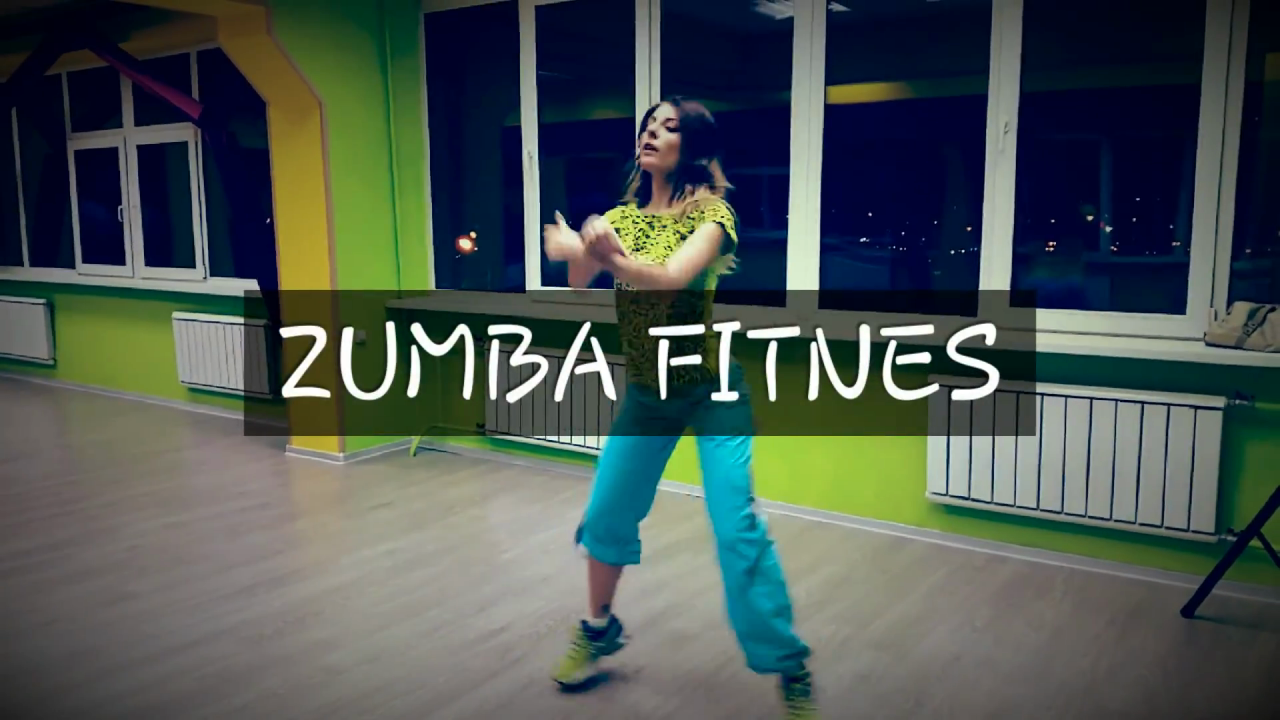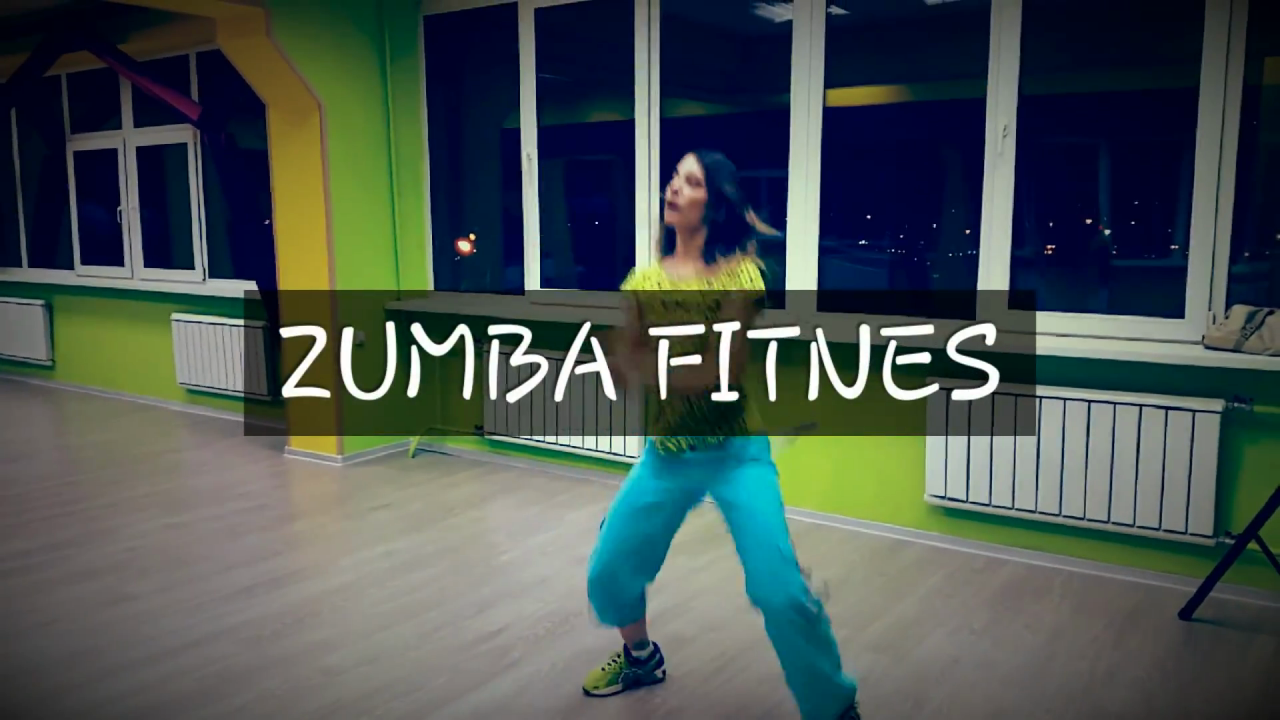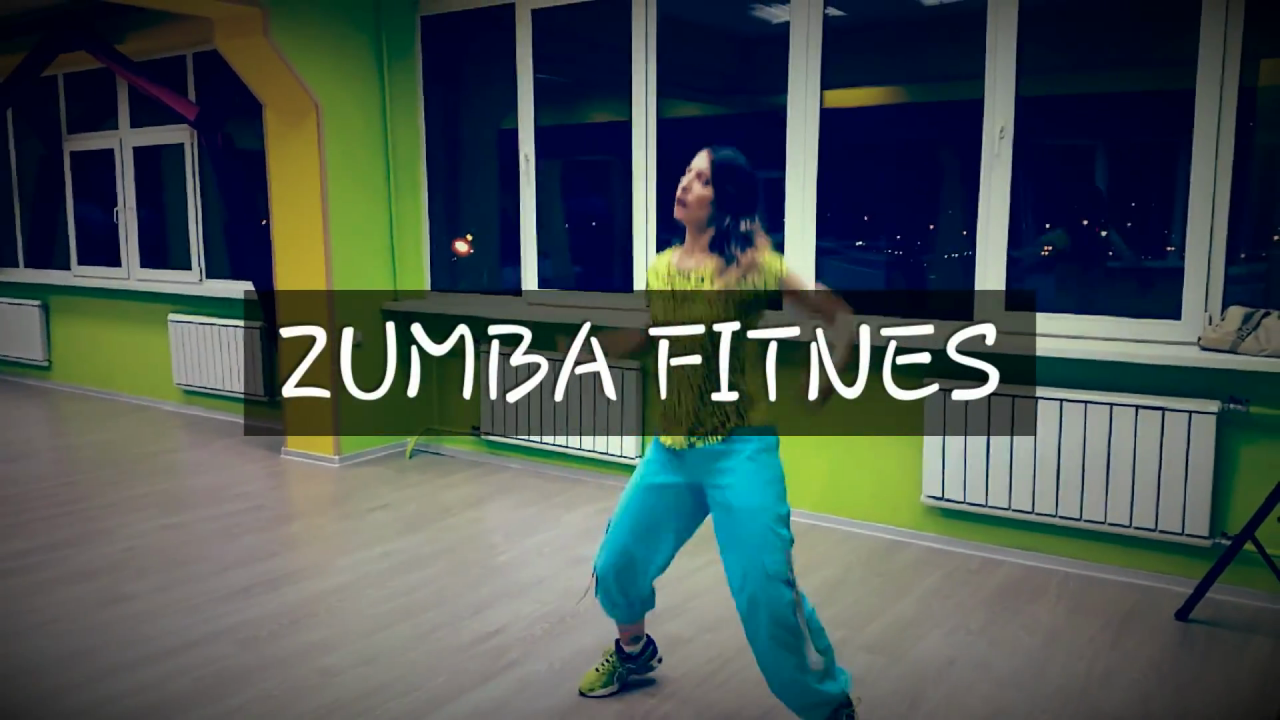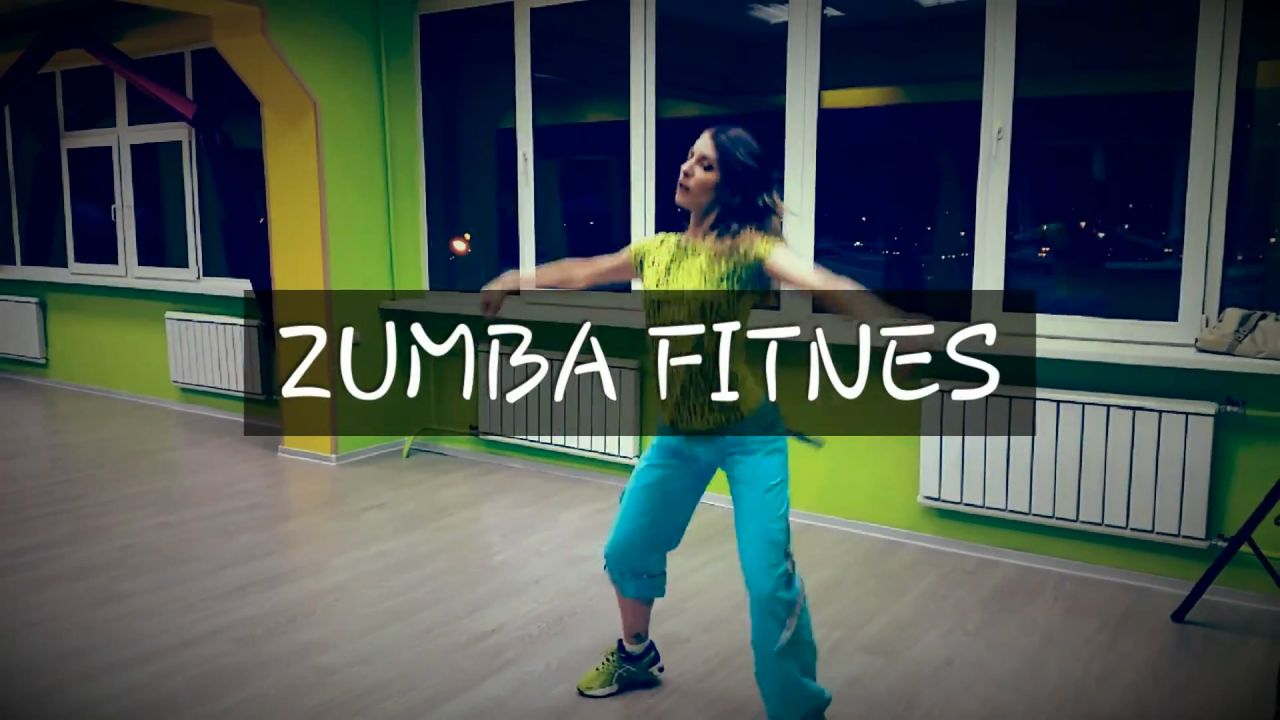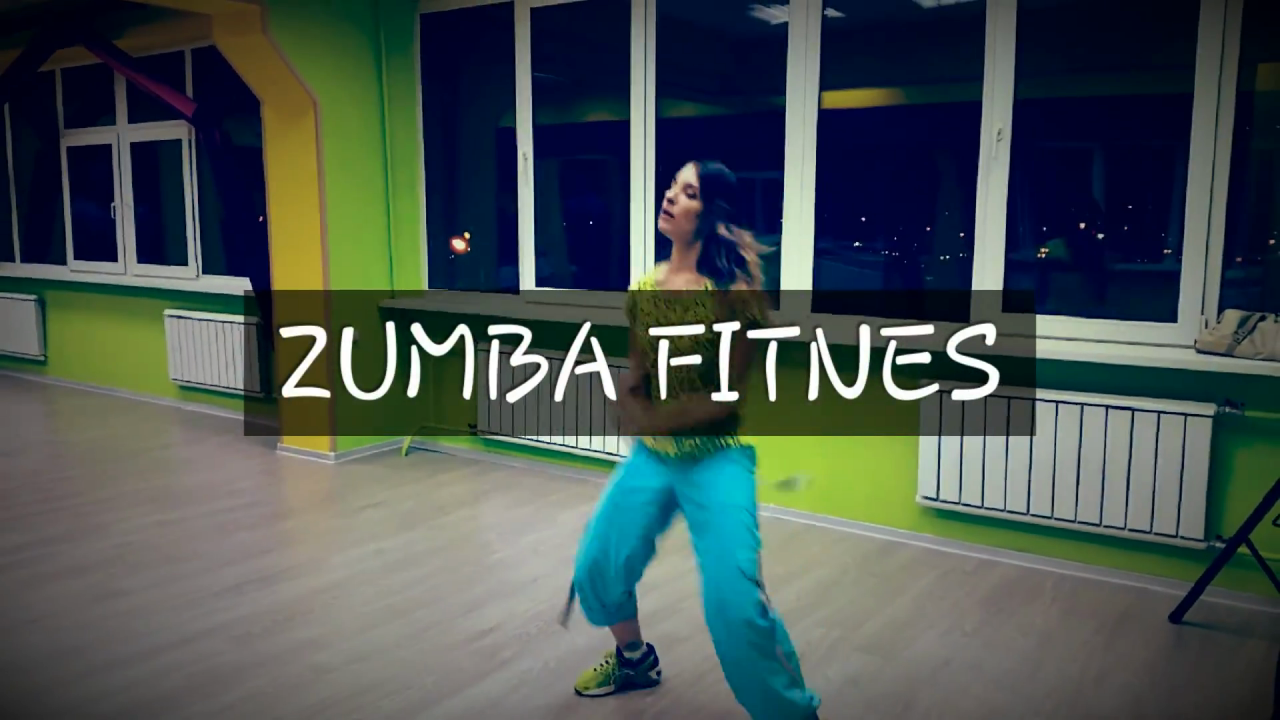
dt=0.2s
person 1, frame 1
left shoulder: (710, 213)
right shoulder: (618, 217)
left elbow: (669, 279)
right elbow: (579, 277)
left wrist: (611, 257)
right wrist: (580, 251)
left hip: (712, 390)
right hip: (644, 394)
left knee: (735, 528)
right knee: (607, 514)
left ankle: (790, 669)
right ankle: (598, 630)
person 1, frame 2
left shoulder: (739, 277)
right shoulder: (644, 281)
left elbow: (714, 370)
right elbow: (627, 363)
left wrist: (651, 364)
right wrist: (635, 360)
left hip: (735, 454)
right hip: (666, 452)
left knee: (781, 591)
right knee: (608, 571)
right ankle: (640, 655)
person 1, frame 3
left shoulder: (751, 263)
right shoulder: (665, 264)
left elbow: (834, 312)
right elbow: (643, 338)
left wrist: (831, 382)
right wrist: (594, 344)
left hip: (742, 451)
right hip: (673, 449)
left knee: (766, 595)
right knee: (618, 568)
right ankle: (633, 651)
person 1, frame 4
left shoulder: (749, 245)
right shoulder: (659, 248)
left elbow: (822, 287)
right elbow: (590, 272)
left wrist: (873, 320)
right wrist: (520, 280)
left hip: (750, 432)
right hip: (680, 430)
left knee: (768, 575)
right knee: (629, 549)
right ankle: (637, 654)
person 1, frame 5
left shoulder: (738, 288)
right shoulder: (643, 287)
left elbow: (747, 383)
right elbow: (634, 376)
left wrist: (688, 412)
right wrist: (631, 405)
left hip: (718, 457)
right hip: (650, 453)
left knee: (735, 604)
right knee: (596, 571)
right ankle: (633, 659)
